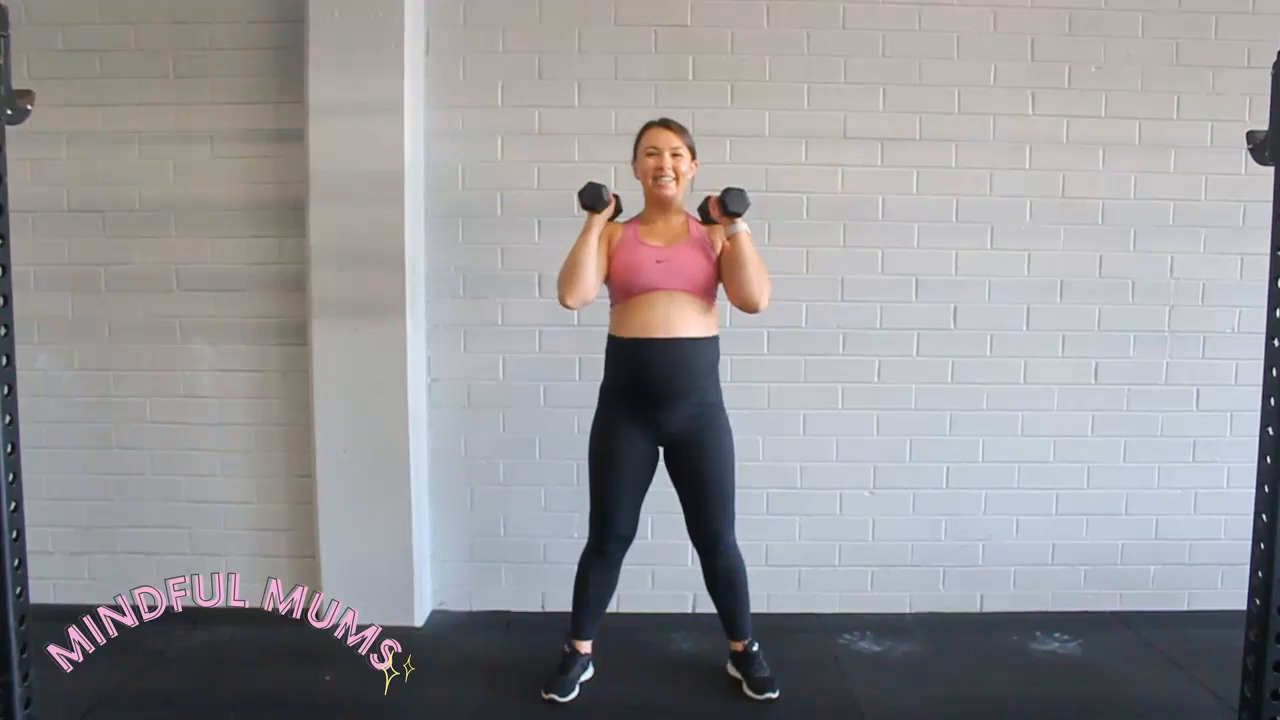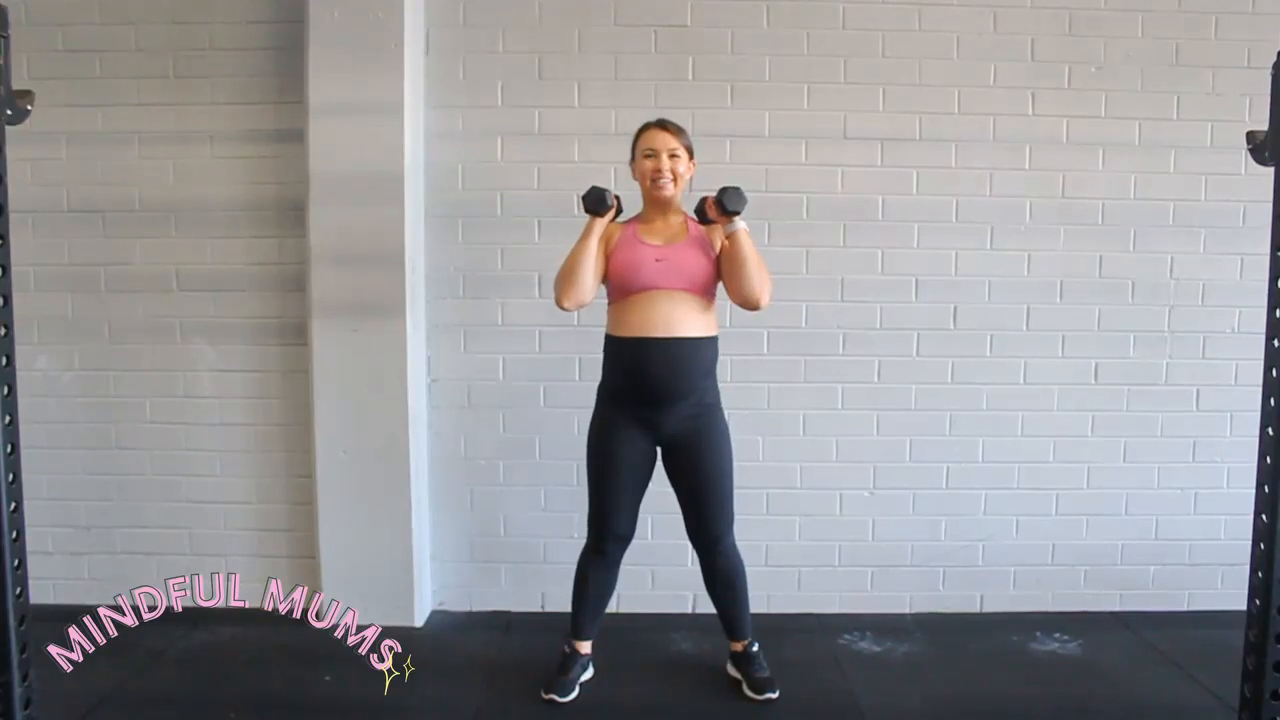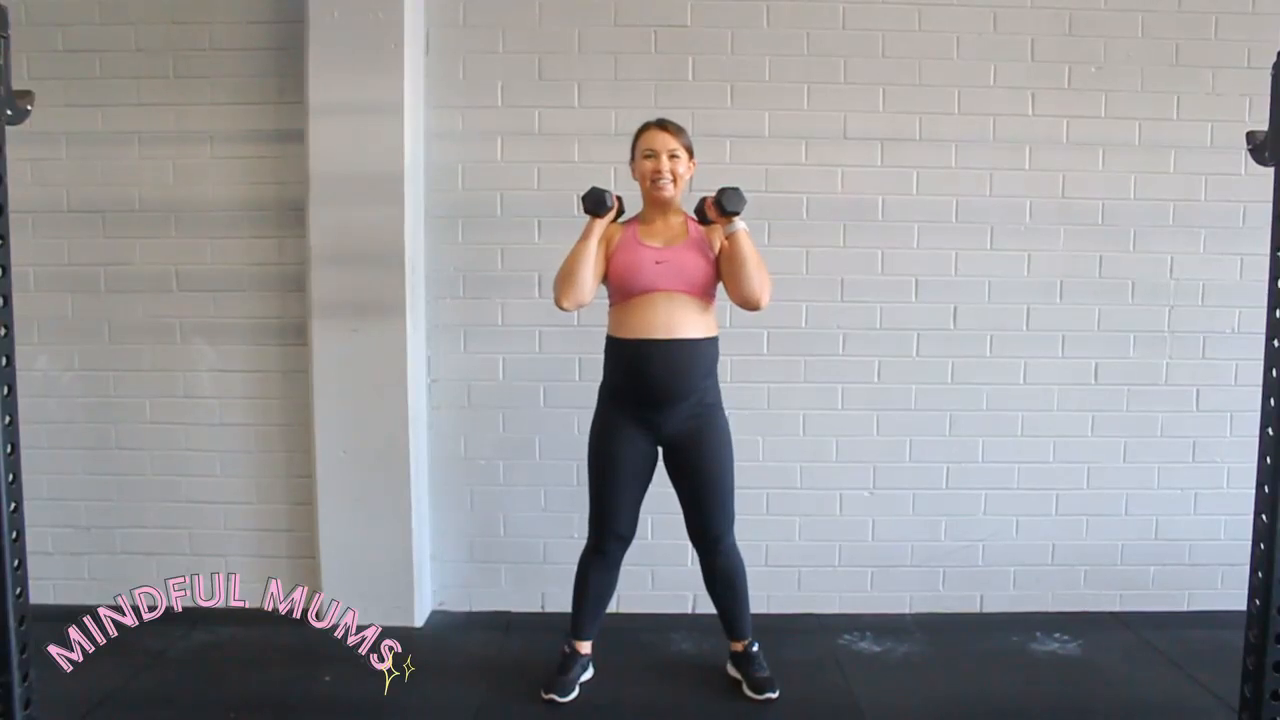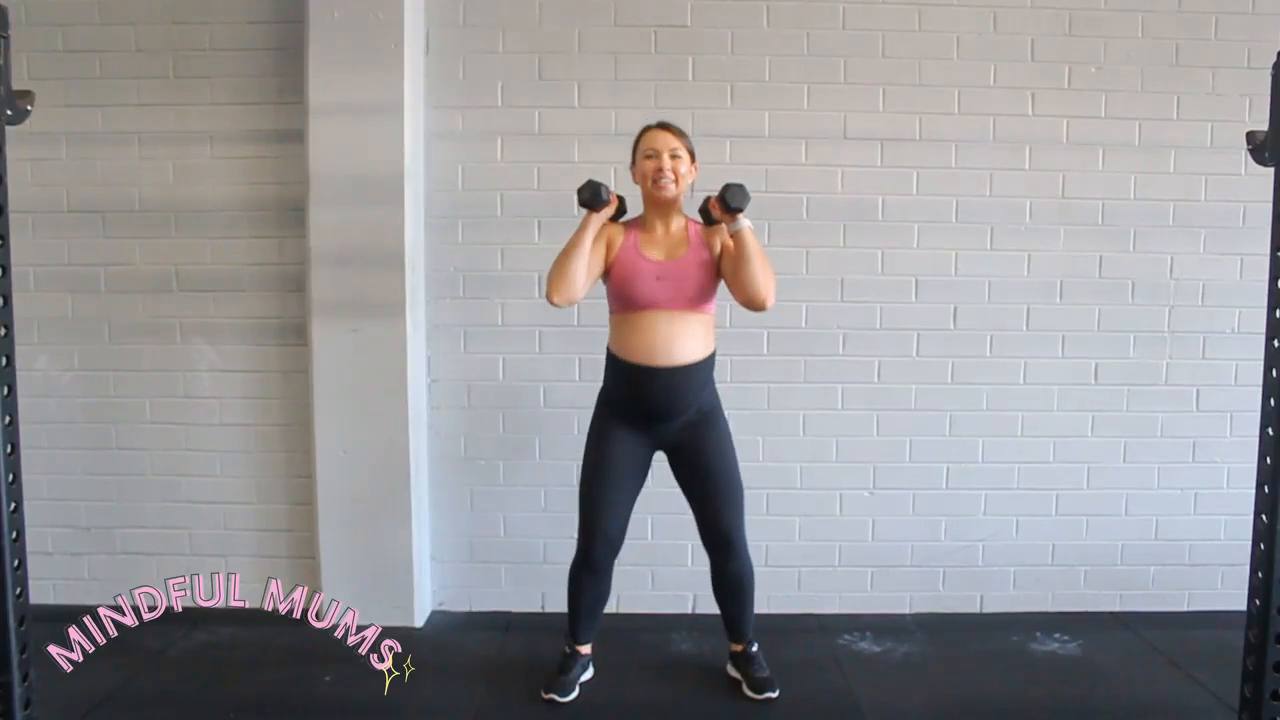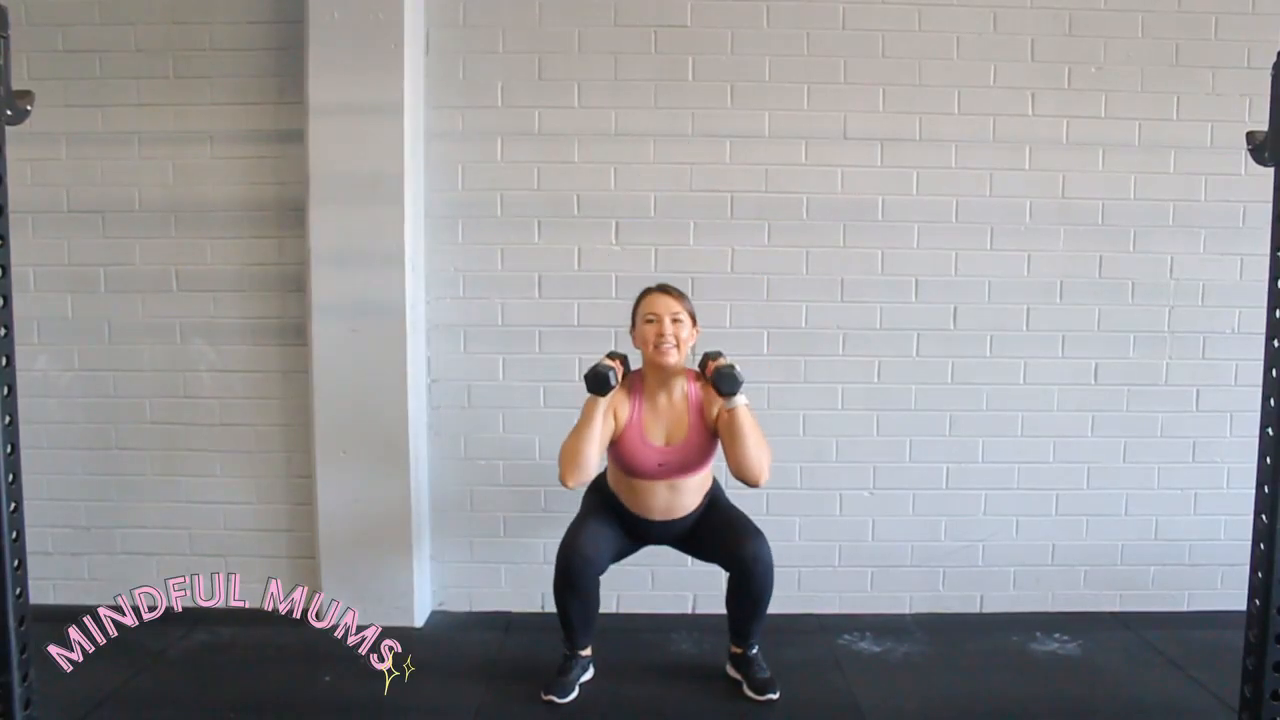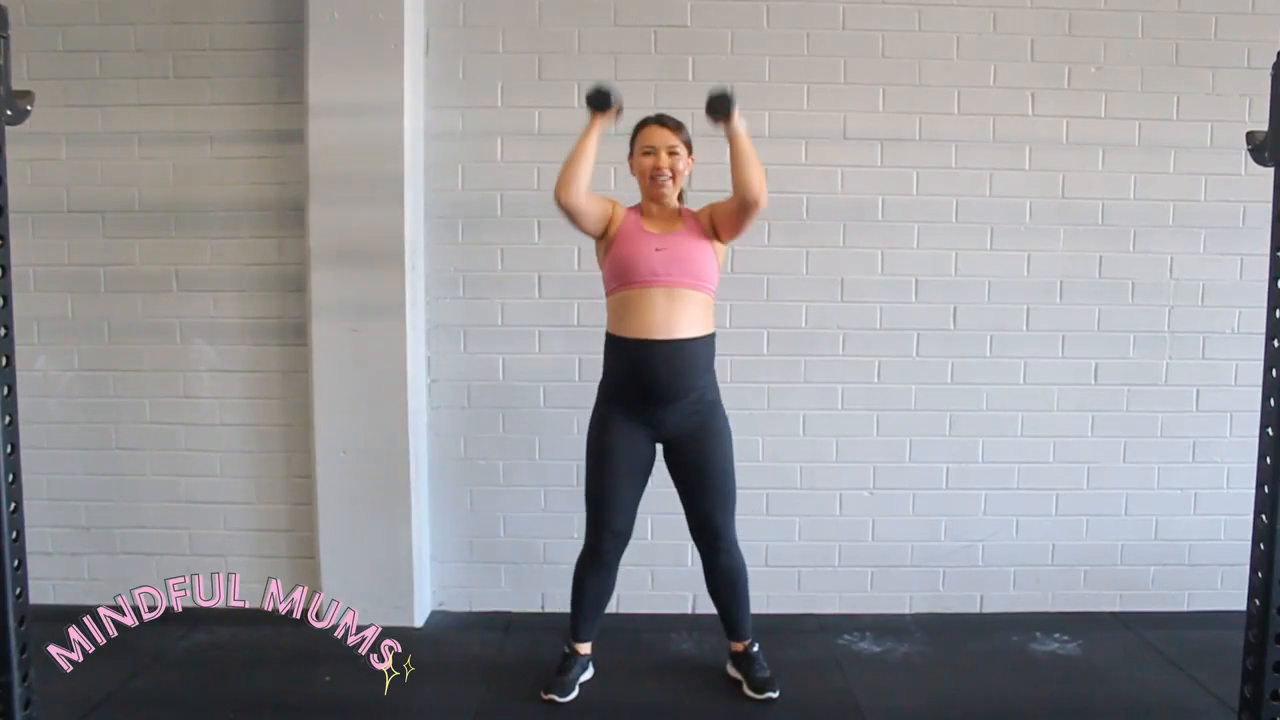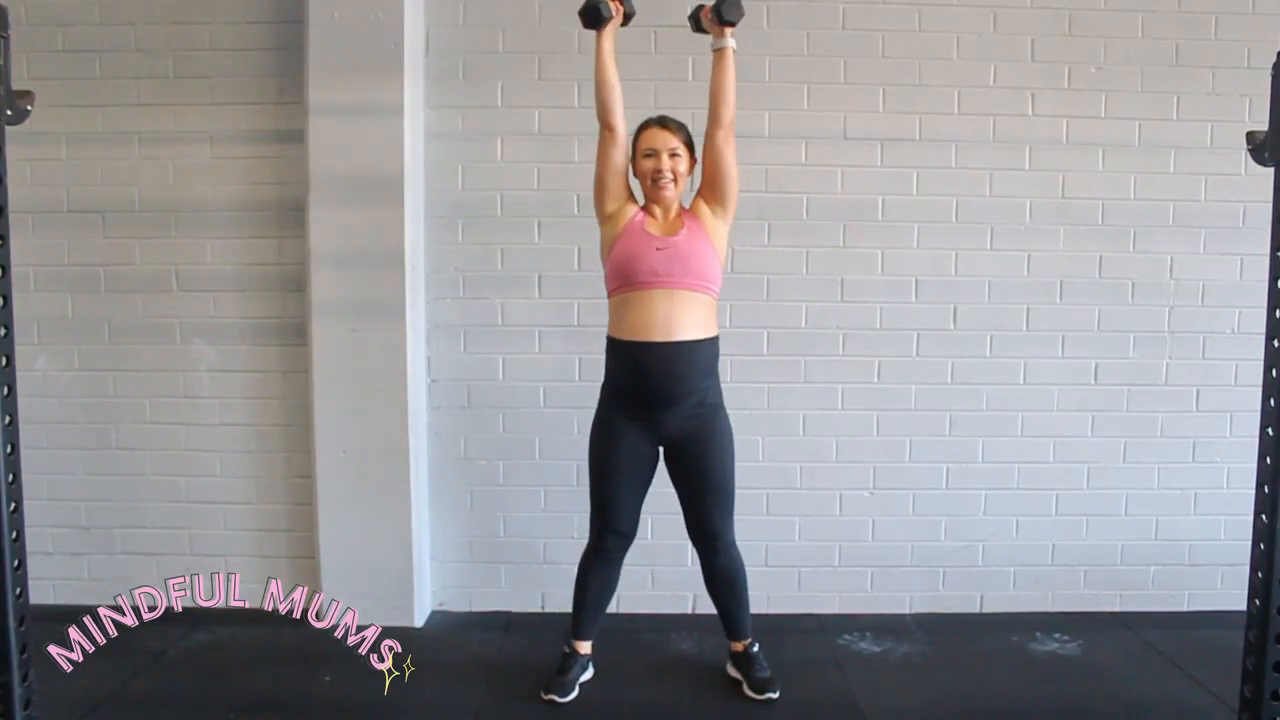
dt=0.5s
person 1, frame 1
left shoulder: (715, 236)
right shoulder: (615, 235)
left elbow: (754, 300)
right elbow: (572, 296)
left wrist: (737, 227)
right wrist: (593, 223)
left hip: (698, 404)
right hip: (626, 404)
left knee: (716, 538)
right knee: (608, 537)
left ankle: (744, 651)
right ankle: (578, 653)
person 1, frame 2
left shoulder: (712, 234)
right shoulder: (613, 234)
left elbow: (755, 296)
right elbow: (568, 297)
left wrist: (734, 223)
right wrist: (594, 224)
left hip: (695, 403)
right hip: (623, 403)
left knee: (715, 538)
right knee: (607, 536)
left ankle: (744, 652)
right ankle: (577, 654)
person 1, frame 3
left shoulder: (712, 235)
right shoulder: (614, 235)
left elbow: (755, 297)
right elbow: (568, 298)
left wrist: (734, 223)
right wrist: (594, 225)
left hip: (696, 402)
right hip: (625, 402)
left knee: (715, 537)
right knee: (608, 537)
left ankle: (744, 652)
right ankle: (577, 654)
person 1, frame 4
left shoulder: (713, 237)
right shoulder: (614, 237)
left elbow: (760, 297)
right elbow: (560, 293)
left wrist: (738, 223)
right wrist: (592, 220)
left hip: (696, 408)
right hip: (623, 409)
left knee: (727, 537)
right knee: (598, 539)
left ankle: (743, 650)
right ankle: (578, 654)
person 1, frame 5
left shoulder: (711, 397)
right shoulder: (616, 400)
left elbow: (756, 475)
right elbow: (573, 476)
left wrist: (735, 399)
right wrist: (597, 401)
left hip: (697, 512)
right hip: (619, 512)
left knee: (755, 558)
right knee: (576, 560)
left ankle: (744, 654)
right ankle: (578, 656)
person 1, frame 6
left shoulder: (710, 222)
right shoulder: (614, 221)
left elbow: (755, 196)
right elbow: (567, 195)
left wrist: (732, 126)
right wrist: (596, 125)
left hip: (695, 398)
right hip: (624, 398)
left knee: (717, 537)
right knee: (605, 537)
left ankle: (743, 651)
right ankle: (578, 655)
person 1, frame 7
left shoulder: (711, 219)
right shoulder: (619, 218)
left elbow: (726, 124)
right elbow: (609, 124)
left hip: (697, 401)
right hip: (626, 401)
left knee: (715, 537)
right knee: (609, 536)
left ankle: (743, 651)
right ankle: (579, 654)
